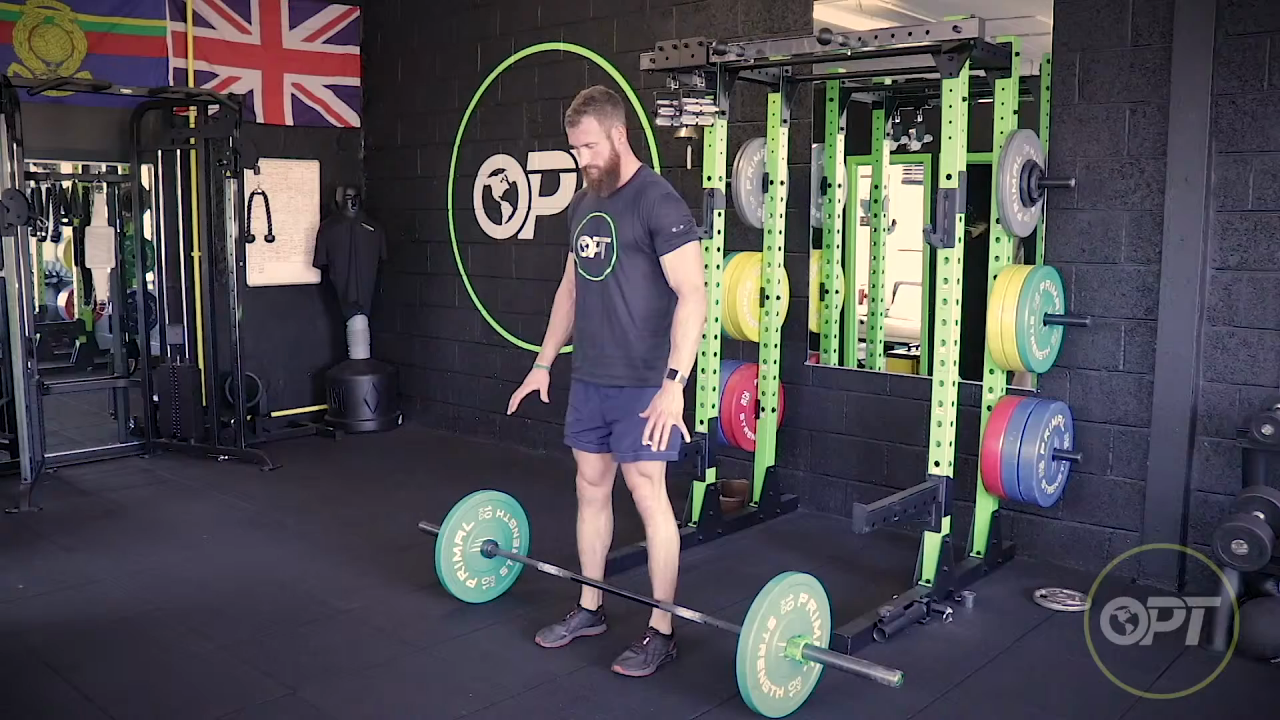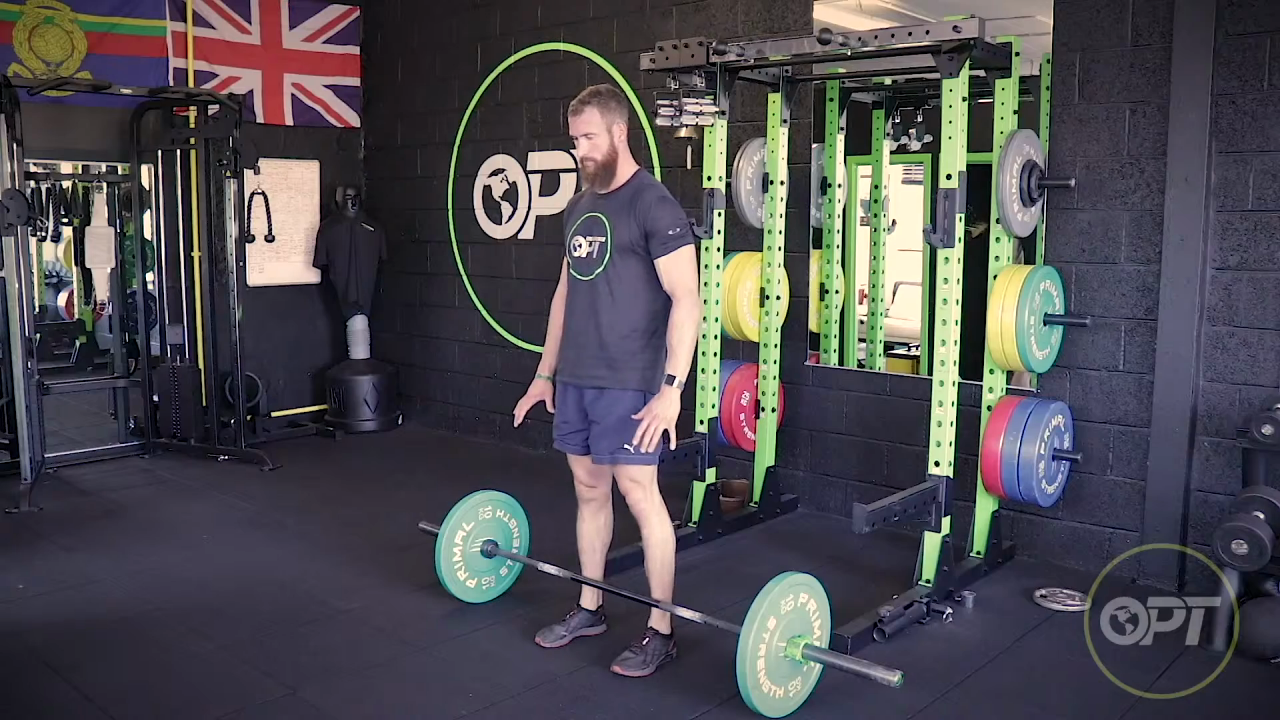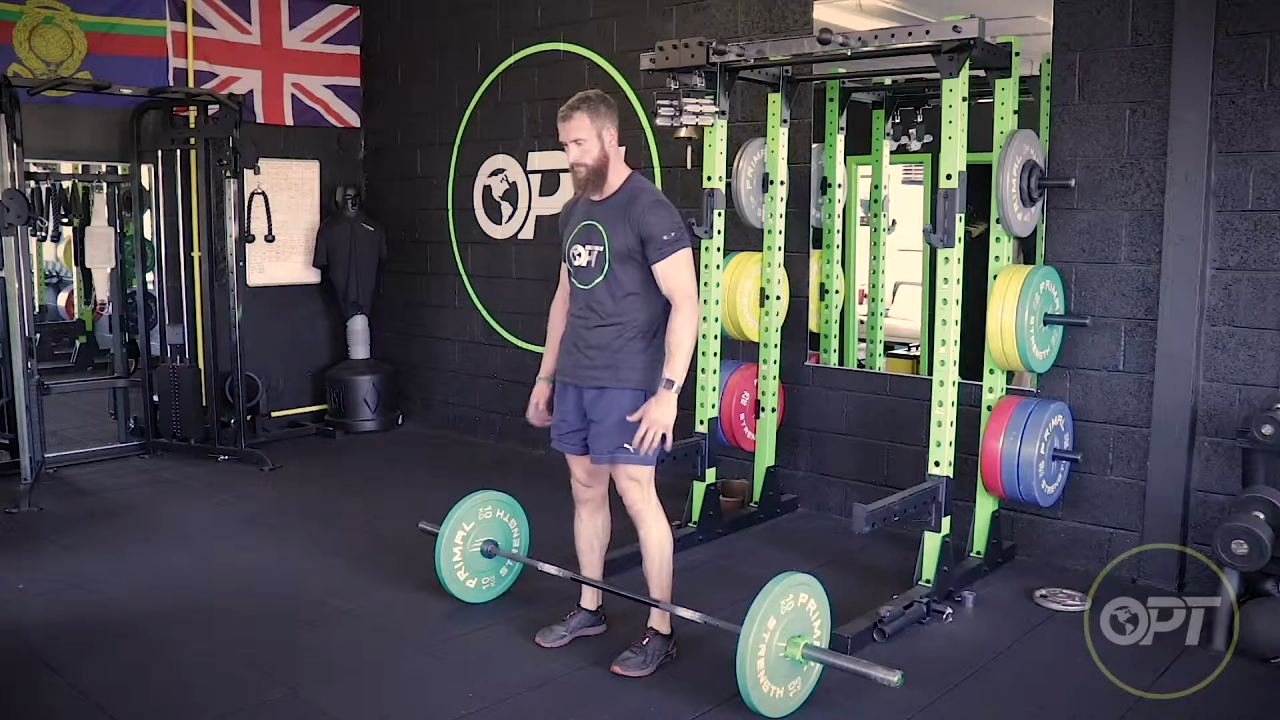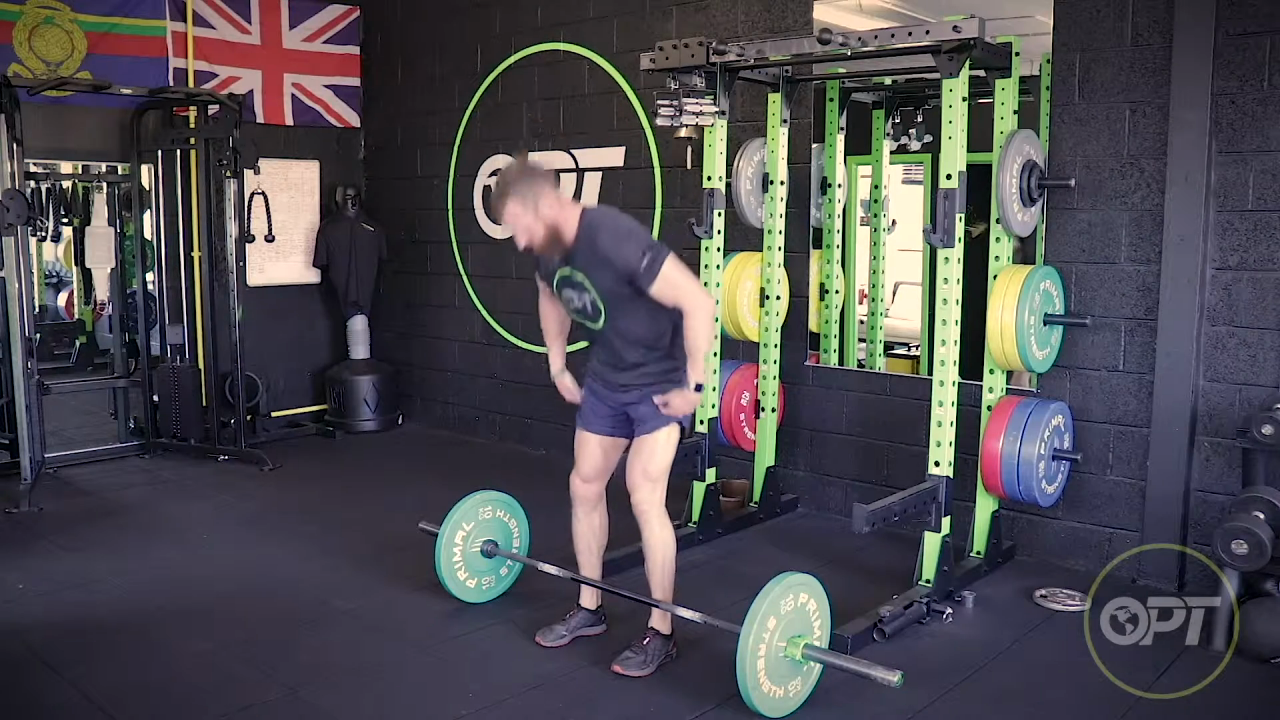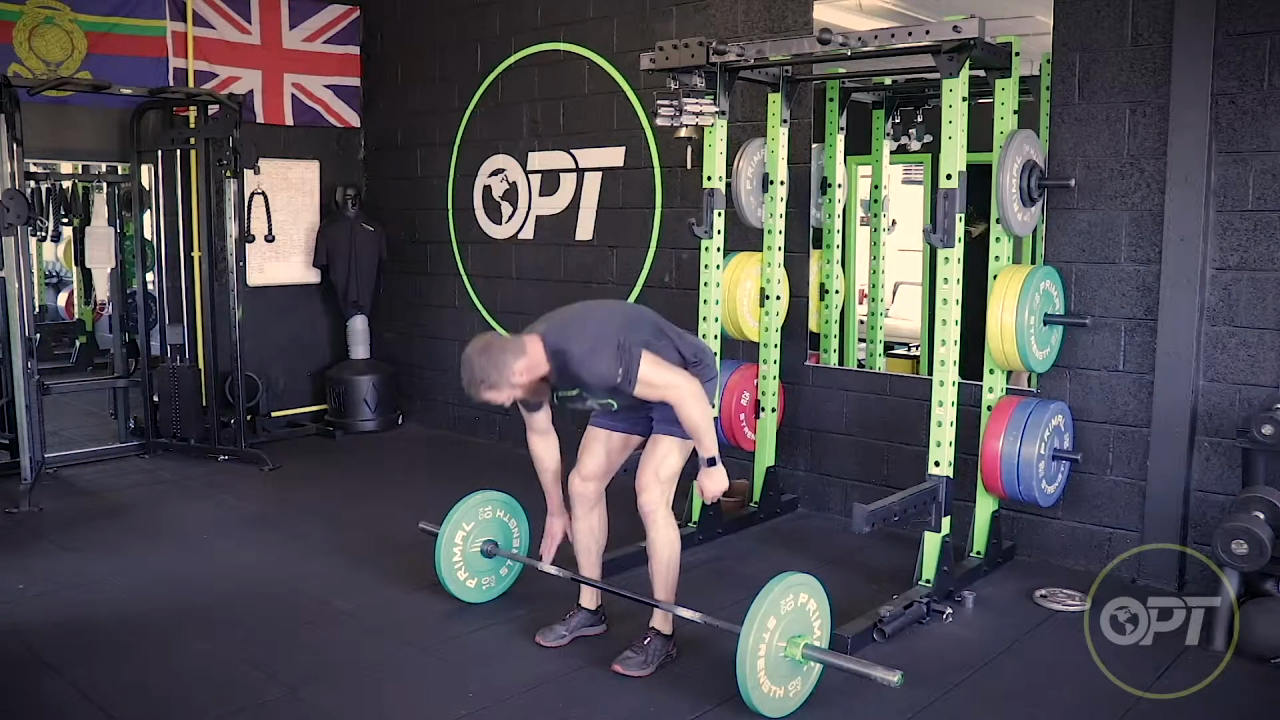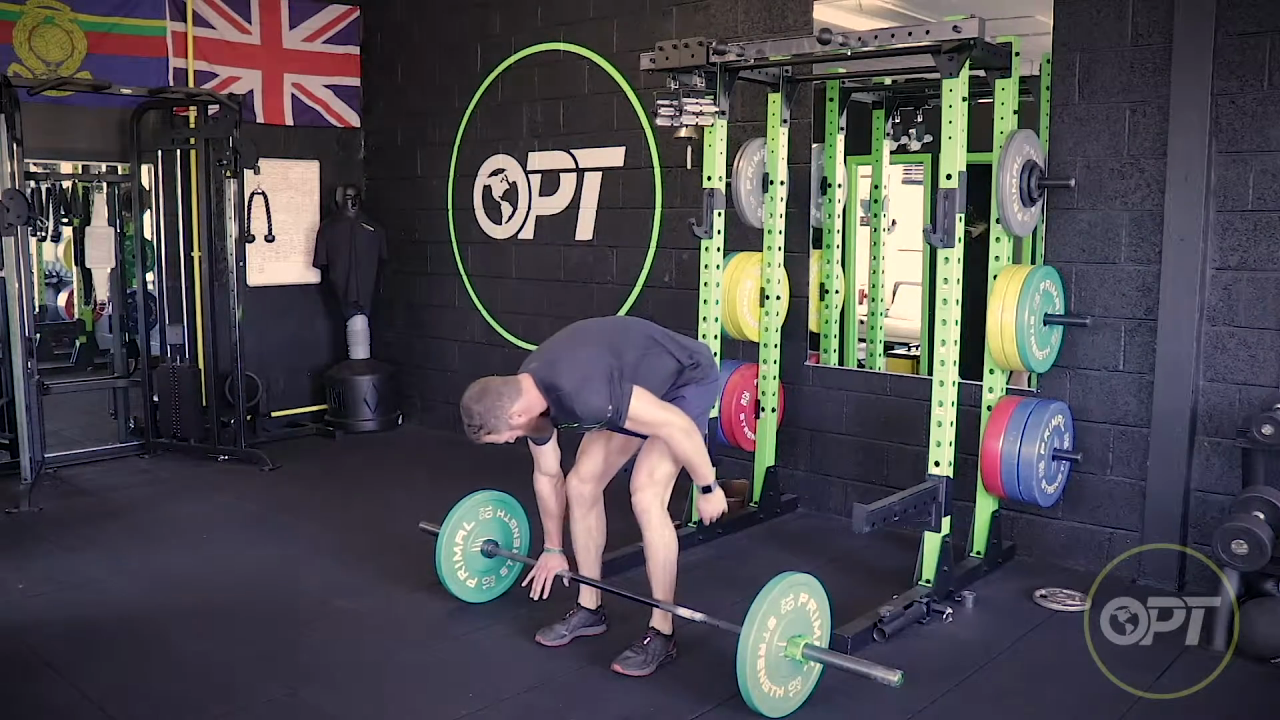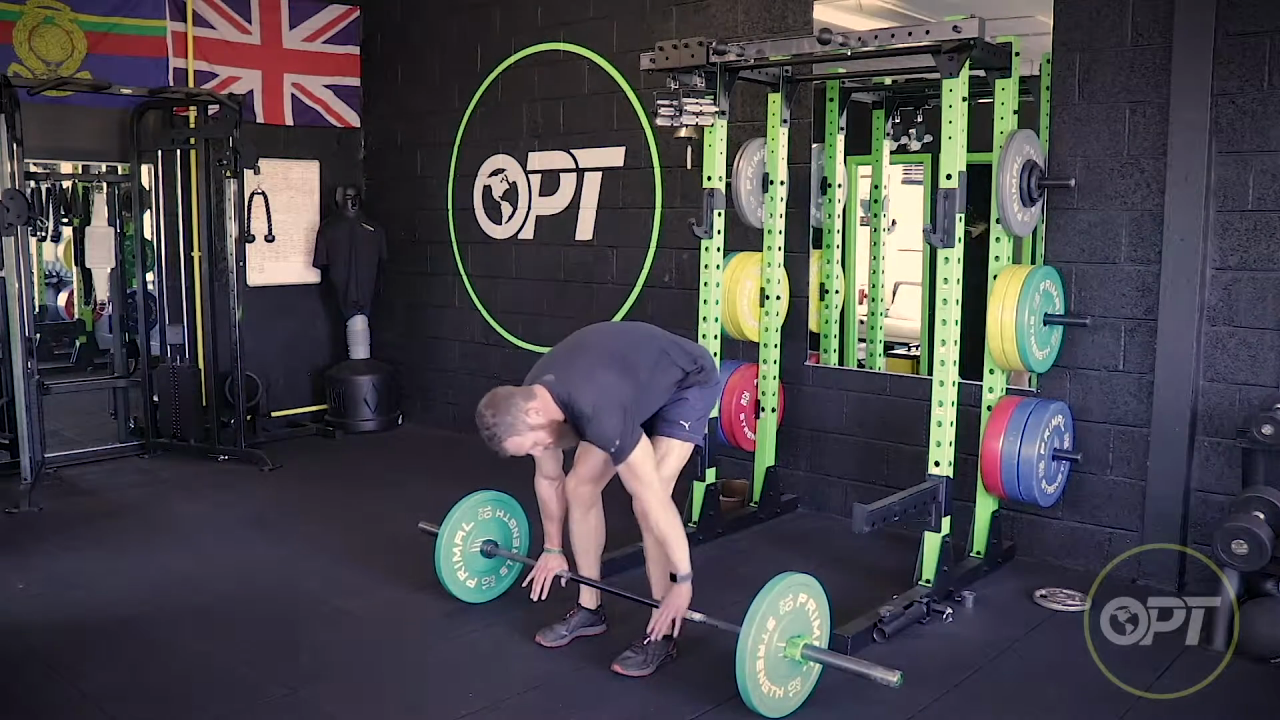
dt=0.5s
person 1, frame 1
left shoulder: (659, 202)
right shoulder: (582, 204)
left elbow: (692, 296)
left wrist: (674, 381)
right wrist: (543, 363)
left hip: (642, 383)
right hip: (589, 378)
left knee: (647, 495)
right knee: (590, 489)
left ankle: (660, 630)
right ankle: (589, 608)
person 1, frame 2
left shoulder: (654, 206)
right shoulder: (579, 207)
left elbow: (686, 300)
left wrist: (671, 387)
right wrist: (545, 373)
left hip: (627, 385)
right hip: (576, 380)
left knee: (640, 497)
right knee: (588, 492)
left ankle: (660, 630)
right ankle: (589, 607)
person 1, frame 3
left shoulder: (648, 210)
right shoulder: (573, 212)
left elbow: (685, 304)
left wrist: (668, 391)
right wrist: (545, 375)
left hip: (627, 384)
right hip: (573, 379)
left knee: (637, 496)
right knee: (585, 490)
left ankle: (660, 631)
right ankle: (589, 607)
person 1, frame 4
left shoulder: (618, 242)
right shoulder: (547, 249)
left elbow: (699, 304)
left wrist: (693, 385)
right wrist: (557, 366)
left hip: (661, 382)
right hip: (608, 377)
left knee: (645, 497)
right knee: (585, 485)
left ankle: (661, 631)
right ankle: (588, 608)
person 1, frame 5
left shoulder: (588, 360)
right shoulder: (527, 367)
left elbow: (684, 388)
right elbow: (541, 436)
left wrist: (710, 464)
right wrist: (555, 510)
left hip: (682, 380)
right hip: (629, 388)
left knee: (650, 495)
right knee: (584, 484)
left ankle: (661, 632)
right ankle: (589, 609)
person 1, frame 6
left shoulder: (581, 392)
right shoulder: (529, 395)
left elbow: (675, 425)
right elbow: (548, 475)
left wrist: (707, 489)
right wrist: (553, 548)
left hip: (687, 379)
right hip: (636, 381)
left knee: (645, 496)
right knee: (581, 484)
left ankle: (661, 632)
right ankle: (589, 608)
person 1, frame 7
left shoulder: (595, 410)
right shoulder: (532, 401)
left elbow: (653, 499)
right elbow: (549, 479)
left wrist: (682, 581)
right wrist: (553, 548)
left hip: (687, 382)
right hip: (636, 379)
left knee: (645, 496)
right knee: (579, 485)
left ankle: (662, 631)
right ankle: (589, 609)
